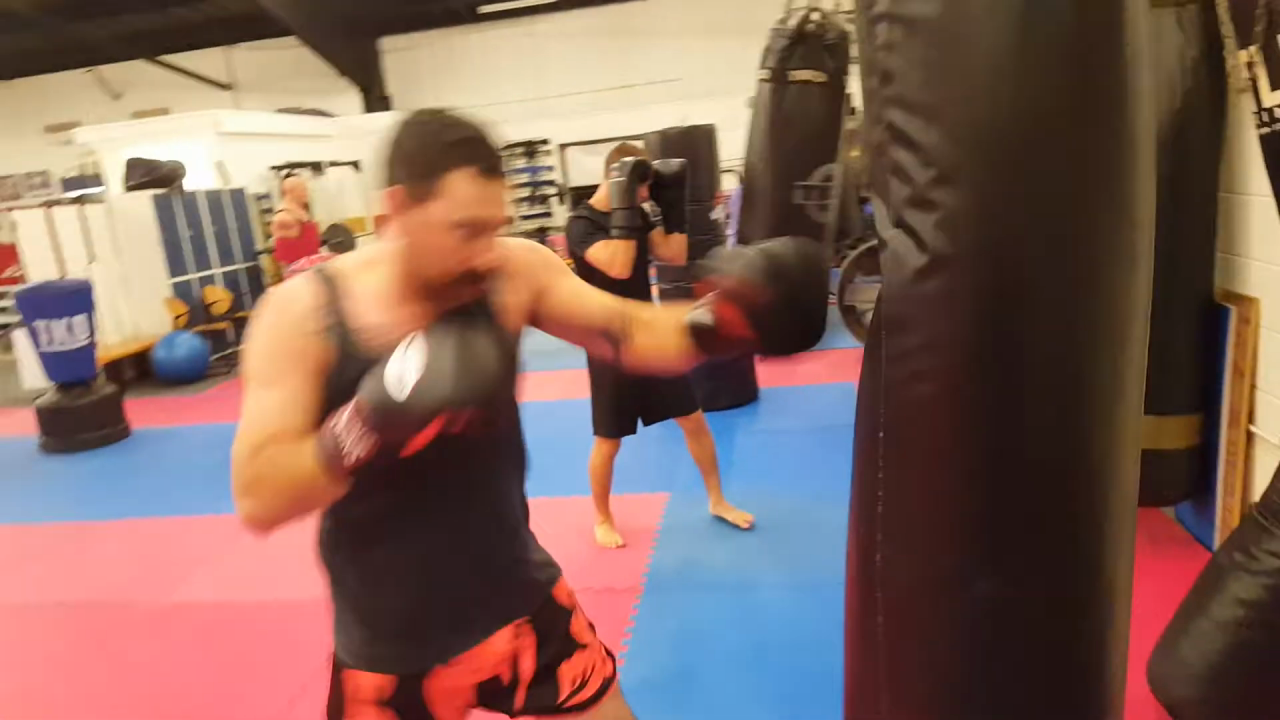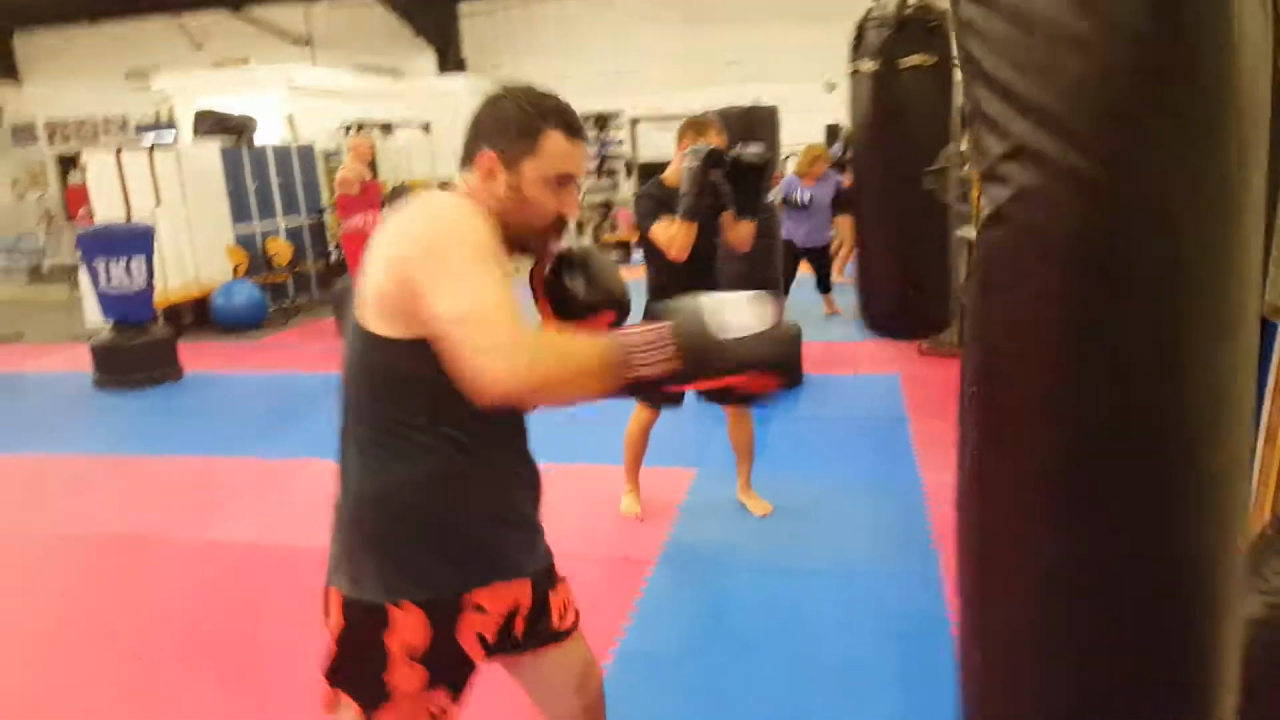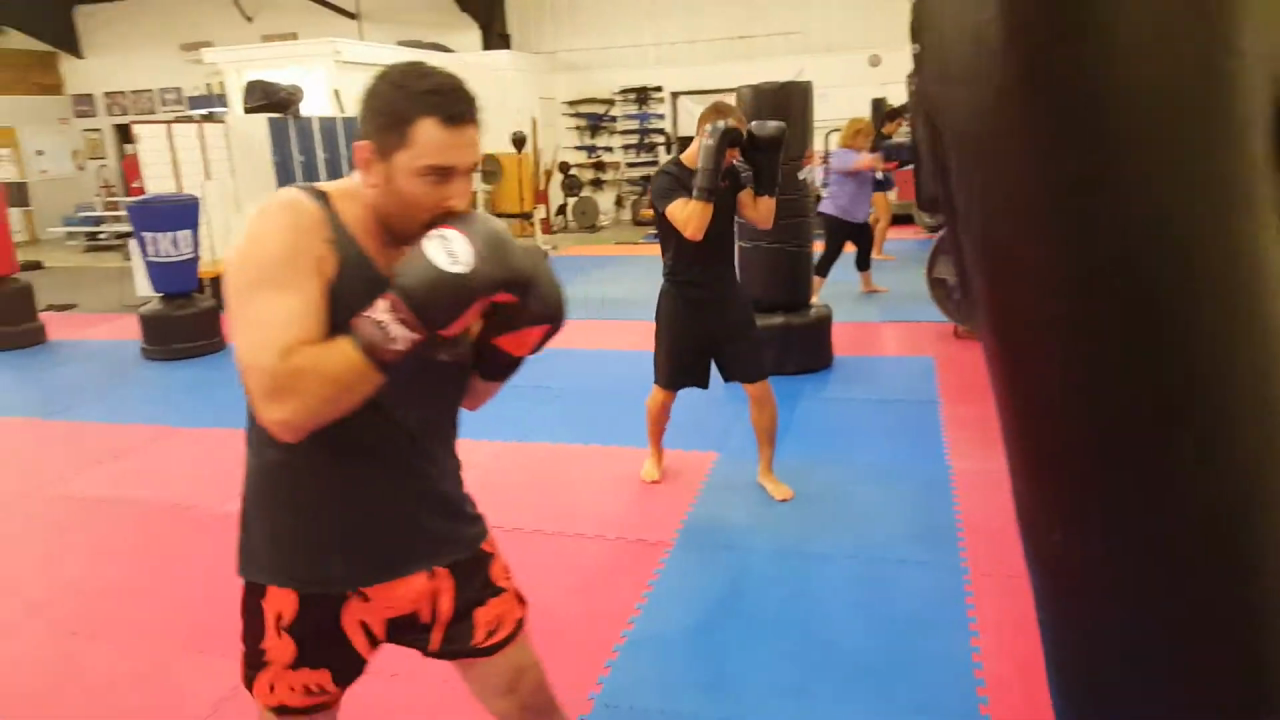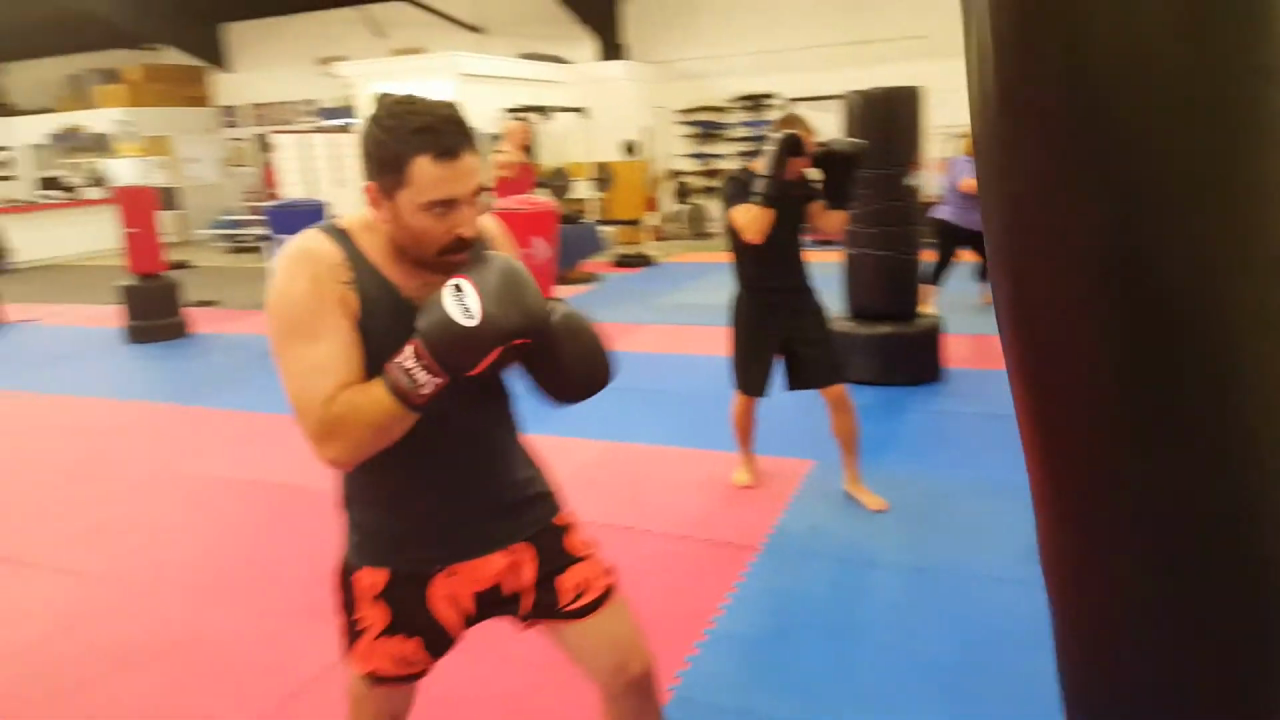
dt=0.3s
person 1, frame 1
left shoulder: (511, 271)
right shoulder: (302, 311)
left elbow: (635, 333)
right elbow: (260, 499)
left wrist: (736, 310)
right wrist: (375, 419)
left hip: (516, 598)
person 1, frame 2
left shoulder: (464, 250)
right shoulder: (447, 221)
right elbow: (504, 371)
left wrist: (575, 322)
right wrist: (677, 345)
left hip: (493, 550)
right hip: (409, 571)
person 1, frame 3
left shoulder: (441, 233)
right shoulder: (290, 227)
right elbow: (285, 405)
left wrist: (506, 335)
right wrist: (409, 307)
left hip: (439, 533)
right hip: (312, 560)
person 1, frame 4
left shoulder: (484, 237)
right shoulder: (316, 267)
right elbow: (336, 439)
left wrist: (549, 342)
right wrist: (438, 349)
left hip: (517, 515)
right hip: (404, 547)
person 2, frame 1
left shoulder: (637, 212)
right shoulder: (582, 223)
left elbow: (675, 255)
right elbow: (618, 267)
left wrist: (674, 203)
right wrist: (623, 206)
left knee: (694, 420)
right knee: (608, 440)
left ankle: (717, 501)
right ankle: (602, 519)
person 2, frame 2
left shoulder: (710, 192)
right shoulder: (651, 197)
left elbow: (741, 243)
right elbow: (678, 249)
right wrist: (693, 189)
left knee: (738, 405)
right knee: (648, 409)
left ankle: (745, 487)
right ankle: (630, 488)
person 2, frame 3
left shoulder: (730, 173)
right shoulder: (668, 177)
left elbow: (763, 220)
right elbow: (693, 229)
left wrist: (767, 165)
right wrist: (708, 167)
left hip: (727, 295)
right hip: (683, 300)
left knee: (760, 390)
right knee: (666, 390)
left ankle: (766, 471)
right ankle: (654, 453)
person 2, frame 4
left shoulder: (798, 183)
right shoulder: (739, 184)
left elbow: (831, 229)
right elbow: (753, 232)
left wrist: (839, 181)
right wrist: (770, 174)
left hip: (798, 300)
right hip: (757, 305)
left knee: (837, 393)
right knee: (747, 394)
left ankle: (853, 479)
right ankle: (746, 460)
